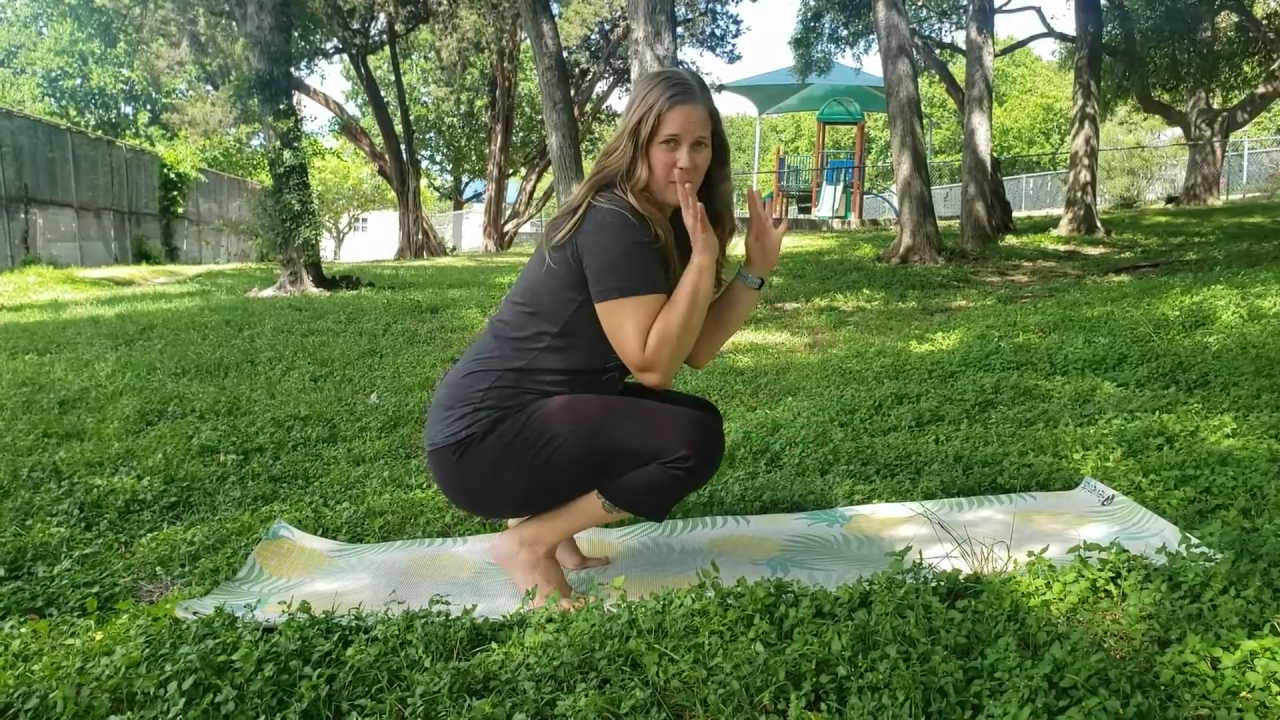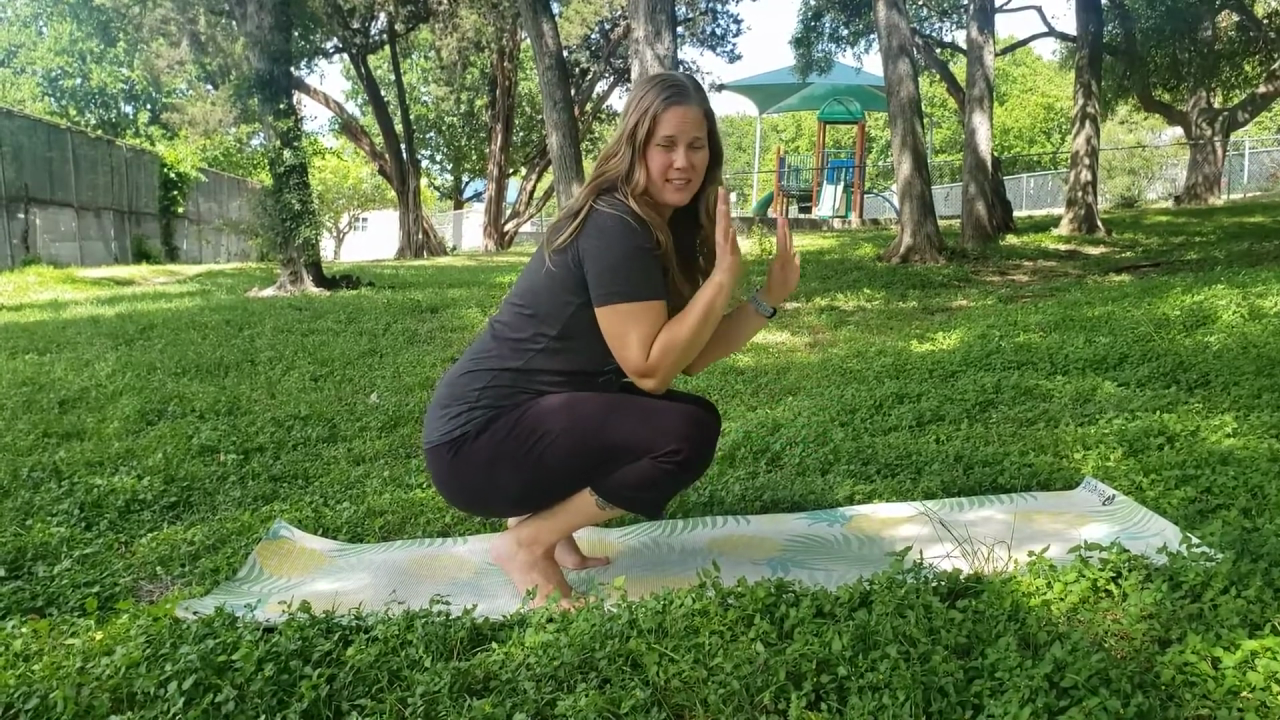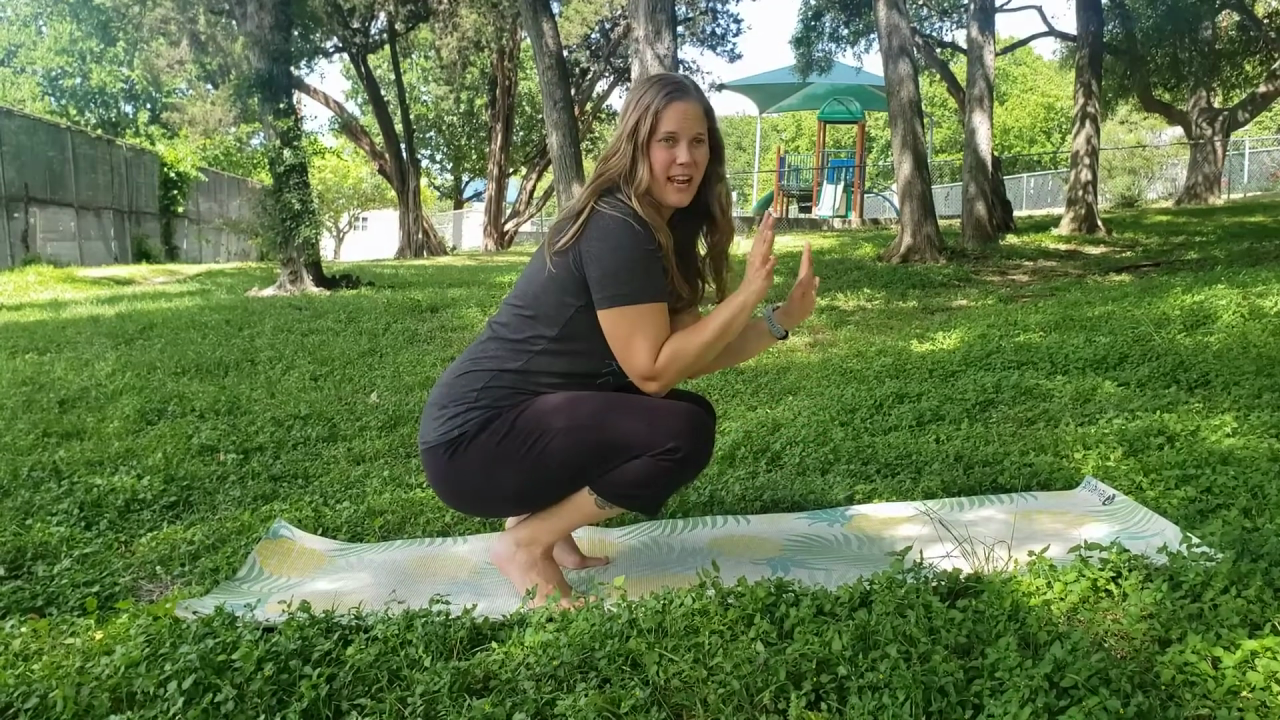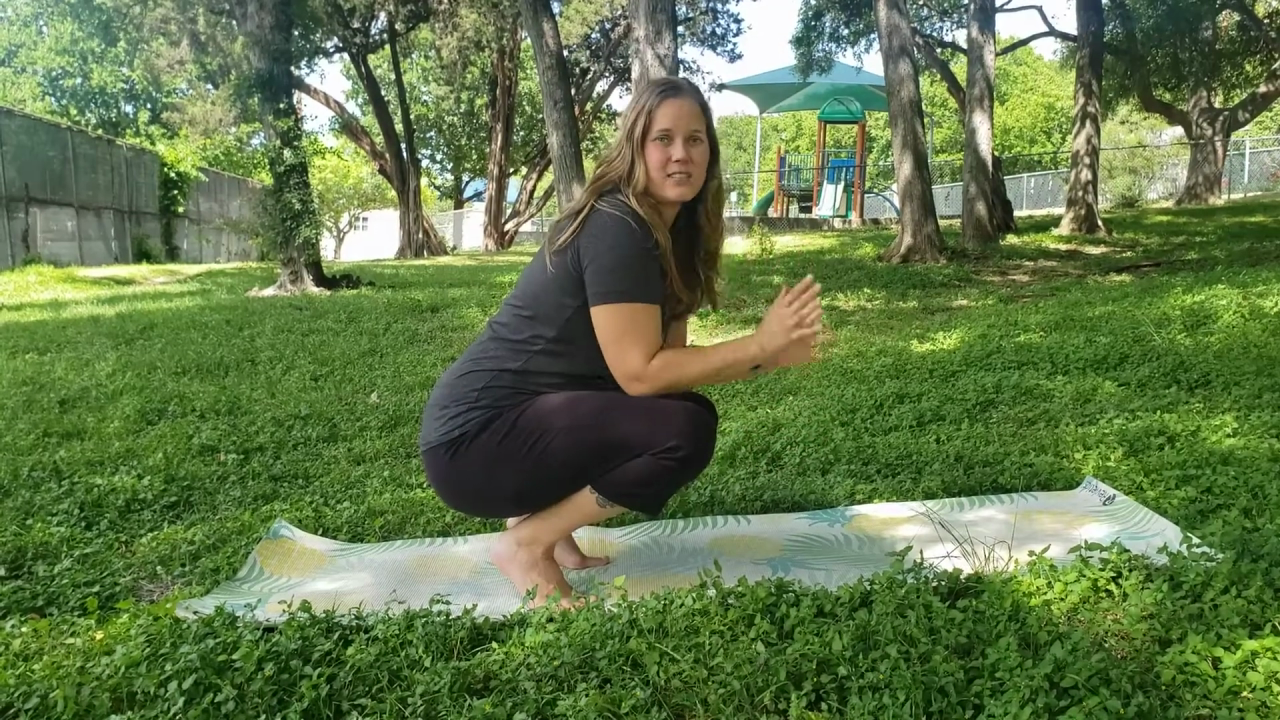
dt=0.4s
person 1, frame 1
left shoulder: (663, 223)
right shoulder: (613, 224)
left elbow: (695, 349)
right elbow: (652, 365)
left wrist: (754, 269)
right wrist: (703, 260)
left hip: (537, 416)
right hip: (481, 439)
left knee: (697, 417)
right knee: (694, 441)
left ankle: (543, 518)
right ankle: (528, 544)
person 1, frame 2
left shoulder: (669, 227)
right shoulder: (614, 228)
left elbow: (687, 356)
right elbow: (650, 368)
left wrist: (769, 297)
right wrist: (724, 275)
left hip: (534, 416)
right hip: (478, 437)
left knee: (696, 416)
right knee: (686, 435)
left ankle: (539, 514)
right ankle: (527, 544)
person 1, frame 3
left shoulder: (670, 227)
right shoulder: (617, 229)
left elbow: (688, 352)
right elbow: (653, 370)
left wrist: (781, 319)
right wrist: (748, 292)
left hip: (533, 415)
right hip: (475, 438)
left knee: (689, 413)
right knee: (684, 433)
left ankle: (537, 514)
right ankle: (526, 544)
person 1, frame 4
left shoulder: (670, 232)
right shoulder: (616, 228)
left elbow: (667, 360)
right elbow: (639, 373)
left wrist: (768, 352)
right wrist: (758, 345)
left hip: (531, 416)
right hip: (477, 437)
left knee: (691, 410)
right knee: (684, 433)
left ankle: (541, 516)
right ankle: (527, 544)
